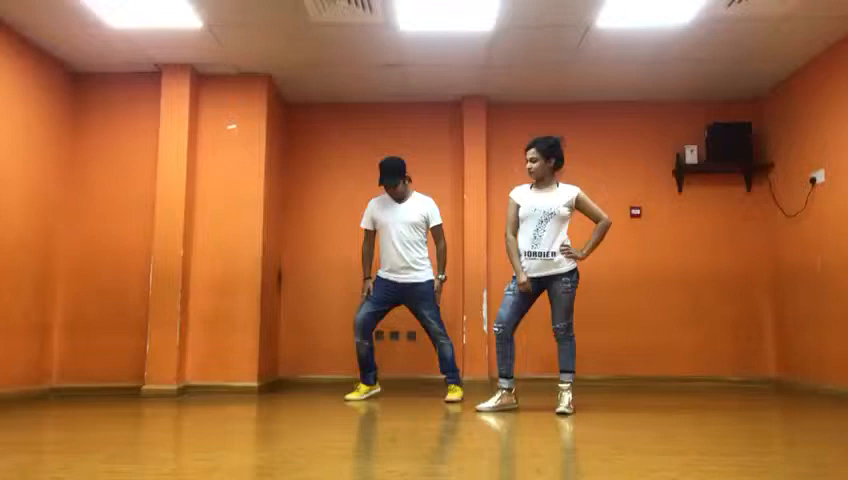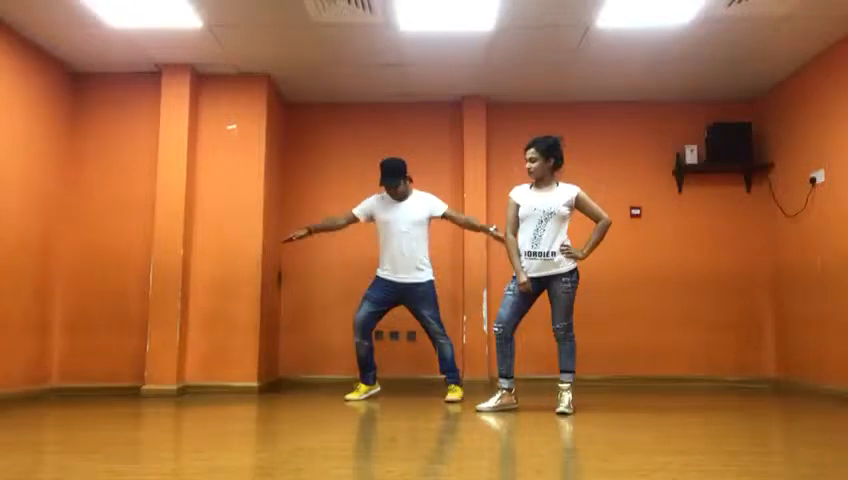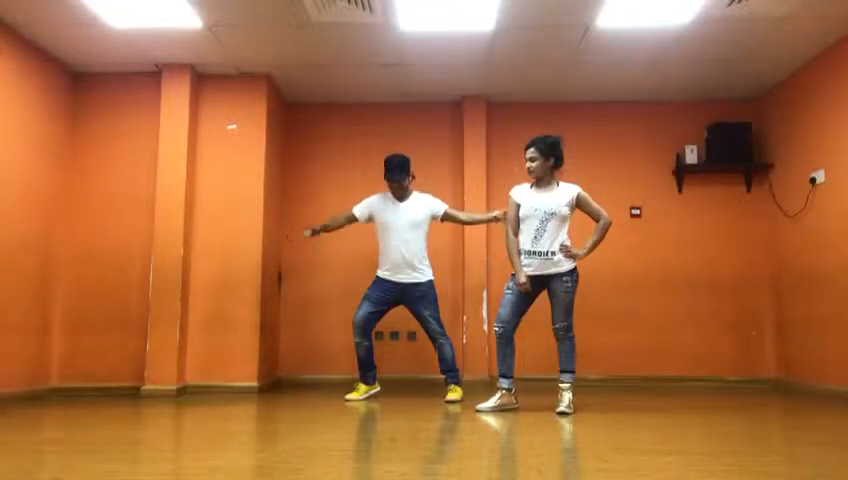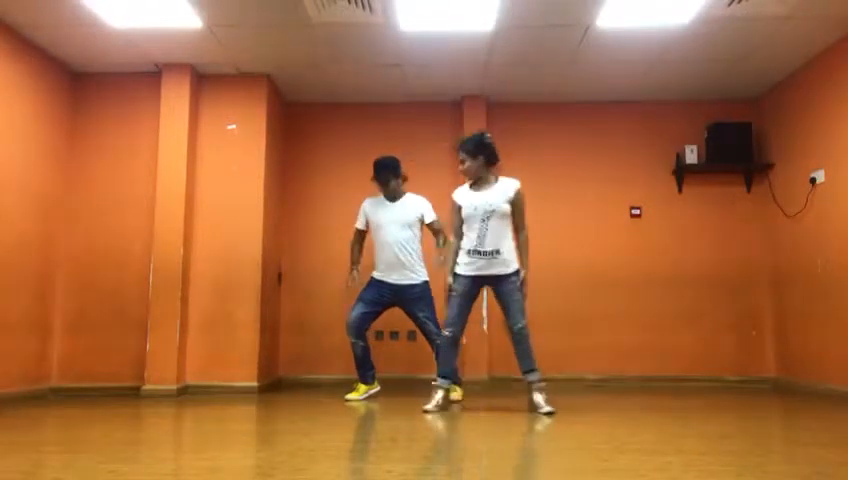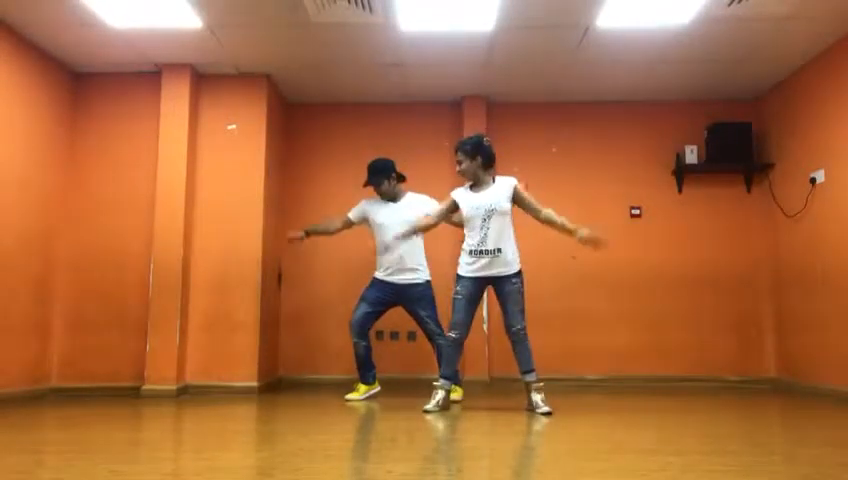
dt=0.7s
person 1, frame 1
left shoulder: (570, 193)
right shoulder: (519, 193)
left elbow: (604, 221)
right elbow: (510, 235)
left wrist: (583, 252)
right wrist: (519, 273)
left hip: (561, 273)
right hip: (527, 273)
left knee: (563, 331)
right knee: (502, 327)
left ankle: (565, 393)
right ankle: (506, 393)
person 1, frame 2
left shoulder: (570, 192)
right shoulder: (518, 193)
left elbow: (604, 220)
right elbow: (510, 235)
left wrist: (584, 252)
right wrist: (519, 273)
left hip: (561, 273)
right hip: (527, 273)
left knee: (563, 331)
right knee: (502, 327)
left ankle: (566, 393)
right ankle: (506, 393)
person 1, frame 3
left shoulder: (571, 192)
right shoulder: (518, 193)
left elbow: (604, 220)
right elbow: (511, 235)
left wrist: (584, 250)
right wrist: (519, 272)
left hip: (561, 271)
right hip: (526, 272)
left knee: (563, 330)
right knee: (502, 327)
left ankle: (565, 393)
right ankle: (505, 393)
person 1, frame 4
left shoulder: (511, 188)
right shoulder: (460, 194)
left elbow: (521, 230)
right elbow: (456, 236)
left wrist: (525, 268)
right wrist: (449, 273)
left hip: (505, 270)
right hip: (467, 272)
left knee: (519, 329)
right knee: (451, 331)
left ankle: (536, 392)
right ankle: (442, 391)
person 1, frame 5
left shoulder: (507, 186)
right shoulder: (459, 195)
left elbow: (540, 213)
right elbow: (431, 220)
left wrist: (576, 231)
right wrist: (398, 237)
left hip: (506, 270)
right hip: (469, 272)
left knee: (517, 331)
right knee: (456, 332)
left ankle: (534, 392)
right ankle: (442, 391)
person 2, frame 1
left shoulder: (426, 204)
right shoulder: (375, 205)
left elbow: (440, 242)
right elbow: (368, 242)
left wrist: (440, 277)
right wrist: (367, 278)
left hip: (420, 282)
right hip: (386, 280)
left knee: (437, 332)
right knee: (361, 324)
left ankle: (454, 384)
right ankle: (369, 383)
person 2, frame 2
left shoulder: (427, 201)
right shoulder: (375, 202)
left elbow: (459, 219)
right elbow: (342, 221)
left wrist: (489, 230)
right wrist: (309, 230)
left hip: (420, 282)
right hip: (385, 280)
left knee: (437, 332)
right knee: (361, 324)
left ankle: (454, 384)
right ankle: (368, 382)
person 2, frame 3
left shoulder: (426, 202)
right shoulder: (374, 203)
left elbow: (460, 217)
right elbow: (343, 219)
left wrist: (494, 216)
right wrist: (315, 230)
left hip: (420, 282)
right hip: (385, 280)
left knee: (437, 333)
right knee: (361, 325)
left ankle: (453, 384)
right ankle: (368, 382)
person 2, frame 4
left shoulder: (419, 203)
right shoulder: (369, 205)
left elbow: (440, 232)
right elbow: (358, 239)
left wrist: (442, 248)
right wrist: (354, 267)
left hip: (414, 283)
right hip: (380, 282)
left knee: (434, 333)
right knee: (354, 324)
left ankle: (453, 384)
right ankle: (367, 382)
person 2, frame 5
left shoulder: (421, 202)
right shoulder: (368, 206)
left elbow: (452, 218)
right elbow: (338, 224)
right wrist: (307, 232)
left hip: (416, 282)
right hip: (383, 281)
left knee: (435, 333)
right knee: (358, 324)
left ankle: (453, 384)
right ankle: (368, 382)
